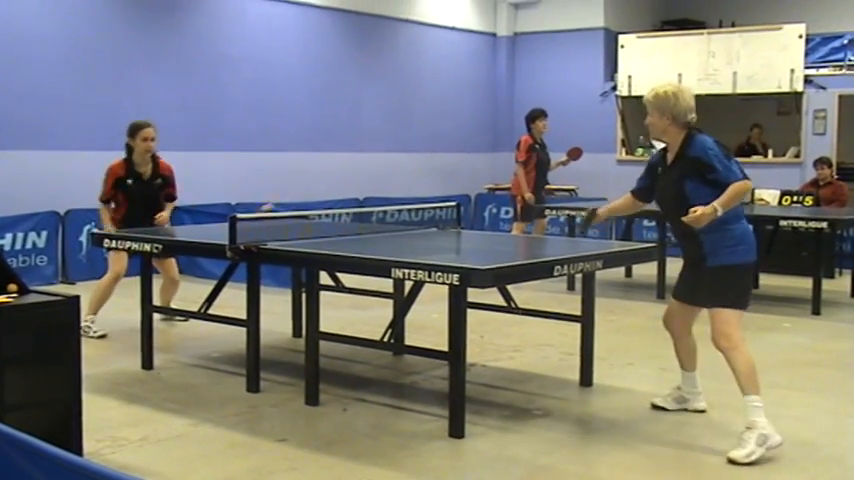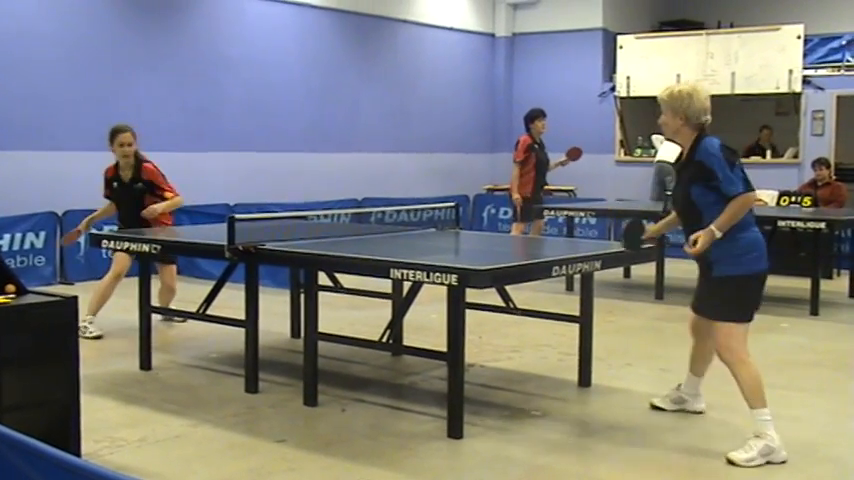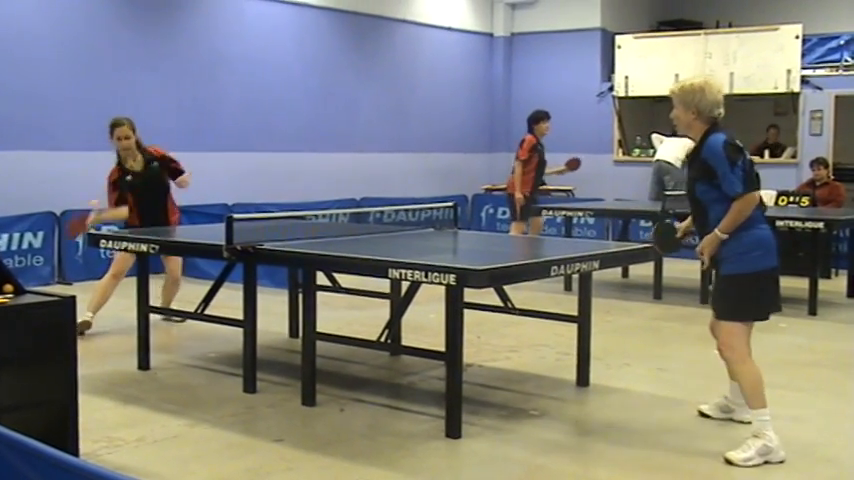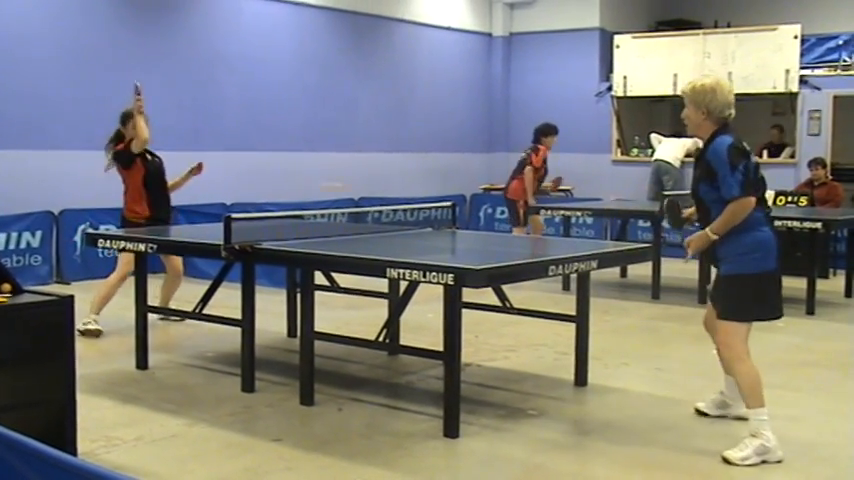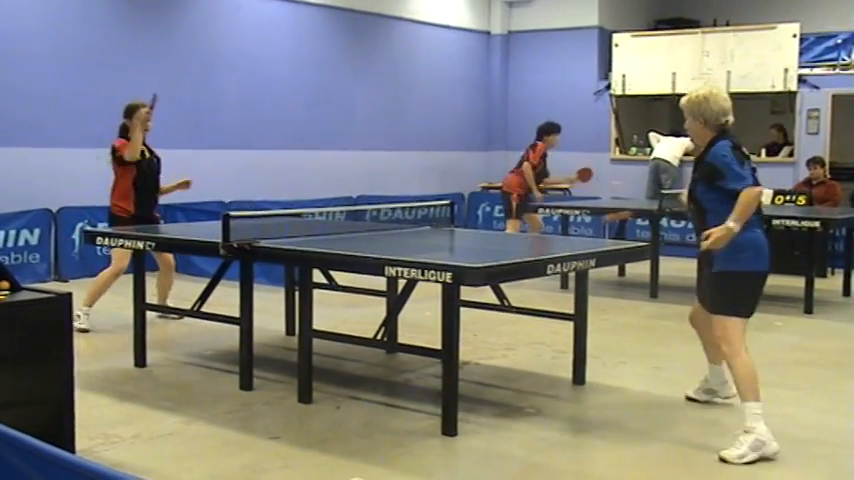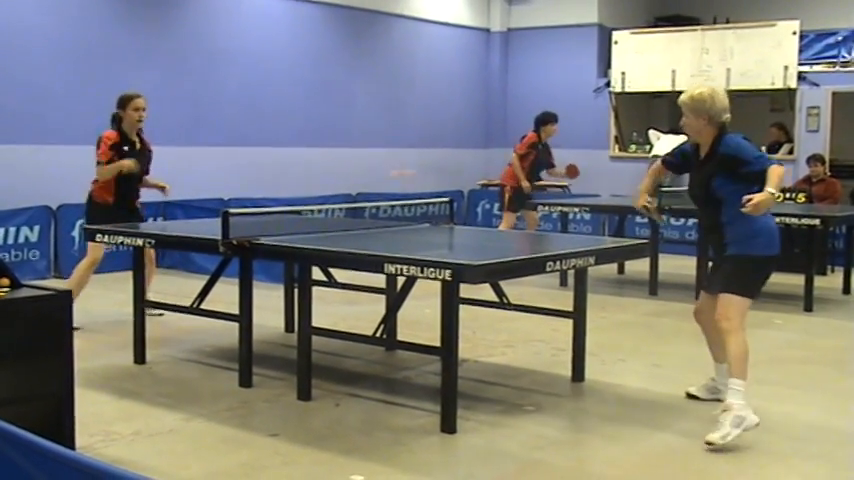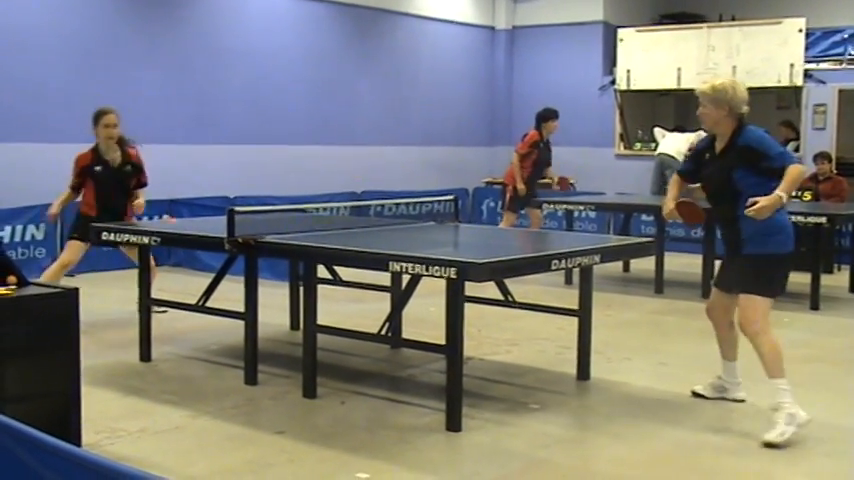
dt=0.2s
person 1, frame 1
left shoulder: (702, 147)
right shoulder: (661, 160)
left elbow: (742, 183)
right elbow: (638, 198)
left wrist: (713, 209)
right wrist: (602, 213)
left hip: (728, 253)
right hip: (700, 255)
left knee: (725, 337)
right knee: (675, 320)
left ankle: (760, 427)
right ankle: (689, 392)
person 1, frame 2
left shoulder: (711, 151)
right shoulder: (685, 159)
left elbow: (746, 197)
left wrist: (712, 232)
right wrist: (659, 228)
left hip: (739, 260)
right hip: (717, 262)
left knee: (730, 348)
right knee: (701, 328)
left ankle: (767, 438)
right ankle: (689, 394)
person 1, frame 3
left shoulder: (719, 147)
right shoulder: (703, 149)
left elbow: (748, 197)
left wrist: (716, 236)
right wrist: (690, 224)
left hip: (745, 257)
right hip: (735, 257)
left knee: (732, 347)
right knee: (720, 330)
left ankle: (767, 438)
right ankle: (737, 403)
person 1, frame 4
left shoulder: (723, 149)
right shoulder: (716, 147)
left elbow: (745, 201)
left wrist: (707, 235)
right wrist: (697, 212)
left hip: (745, 258)
right hip: (737, 257)
left knee: (730, 345)
right knee: (713, 323)
left ankle: (764, 437)
right ankle: (732, 399)
person 1, frame 5
left shoulder: (722, 153)
right shoulder: (714, 151)
left elbow: (752, 191)
left wrist: (730, 227)
right wrist: (693, 194)
left hip: (738, 257)
right hip: (726, 258)
left knee: (729, 341)
right knee: (700, 317)
left ankle: (758, 433)
right ankle: (717, 384)
person 1, frame 6
left shoulder: (732, 145)
right shoulder: (695, 150)
left elbow: (775, 167)
right elbow: (663, 164)
left wrist: (769, 194)
right wrist: (644, 192)
left hip: (752, 245)
right hip: (730, 247)
left knee: (727, 319)
right knee: (704, 312)
left ankle: (738, 409)
right ankle: (723, 382)
person 1, frame 7
left shoulder: (751, 139)
right shoulder: (707, 147)
left elbow: (795, 167)
right elbow: (681, 177)
left wrist: (778, 197)
right wrist: (670, 201)
left hip: (767, 242)
right hip: (739, 243)
left knee: (752, 322)
right knee: (717, 310)
left ankle: (787, 408)
right ankle: (729, 382)
person 2, frame 1
left shoulder: (164, 170)
right shoulder: (117, 170)
left elbow: (169, 201)
right elbow: (104, 205)
left wrist: (166, 214)
right wrist: (108, 227)
left hip: (152, 229)
right hip: (122, 228)
left knee: (173, 277)
right knee: (116, 272)
left ankle: (165, 309)
right ankle: (88, 321)
person 2, frame 2
left shoulder: (149, 171)
right shoulder: (110, 174)
left elbow: (177, 200)
left wrist: (161, 207)
right wrist: (90, 220)
right hip: (128, 231)
left knee: (170, 286)
right knee: (117, 271)
right ankle: (86, 321)
person 2, frame 3
left shoulder: (157, 157)
right shoulder: (116, 175)
left elbow: (182, 176)
right elbow: (120, 210)
left wrist: (183, 180)
right wrist: (98, 216)
left hip: (167, 225)
right hip: (137, 227)
left knee: (174, 276)
right knee: (116, 271)
left ankle: (165, 310)
right ankle: (87, 316)
person 2, frame 4
left shoulder: (153, 157)
right shoulder: (121, 153)
right elbow: (140, 143)
left wrist: (188, 175)
right wrist: (138, 113)
left hip: (162, 222)
right hip: (136, 223)
left knee: (176, 271)
right knee: (123, 272)
left ankle: (163, 309)
right ankle: (90, 318)
person 2, frame 5
left shoulder: (152, 155)
right shoulder: (120, 146)
right elbow: (132, 155)
left wrist: (176, 186)
right wrist: (139, 121)
left hip: (148, 217)
right hip: (123, 217)
left knee: (168, 263)
right knee: (118, 267)
left ankle: (162, 306)
right ankle: (82, 312)
person 2, frame 6
left shoulder: (144, 146)
right shoulder: (109, 139)
right elbow: (102, 174)
left wrist: (156, 184)
right wrist: (121, 165)
left hip: (129, 207)
right hip: (103, 206)
left knee: (149, 256)
right knee: (94, 258)
person 2, frame 7
left shoulder: (132, 157)
right shoulder: (84, 160)
left elbow: (138, 189)
right elbow: (74, 191)
left wrist: (140, 201)
right wrist: (57, 205)
left hip: (122, 220)
right hip: (90, 219)
left knee: (149, 266)
right knee: (65, 262)
